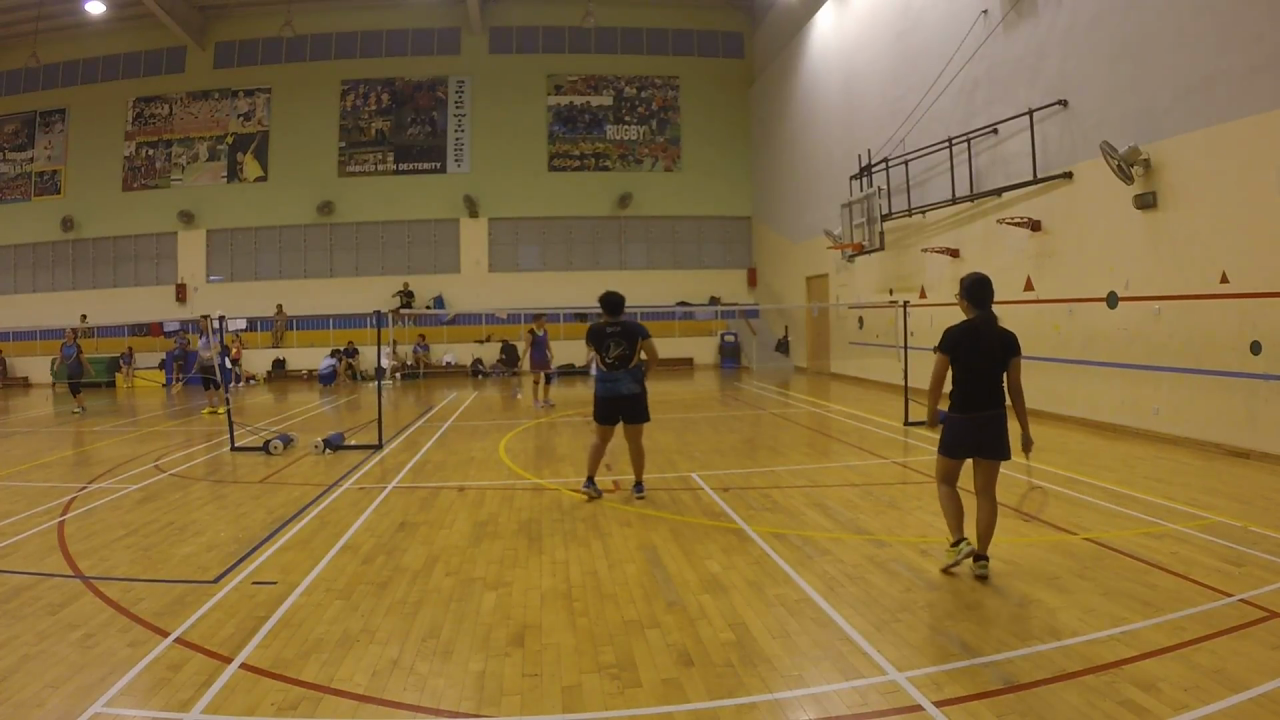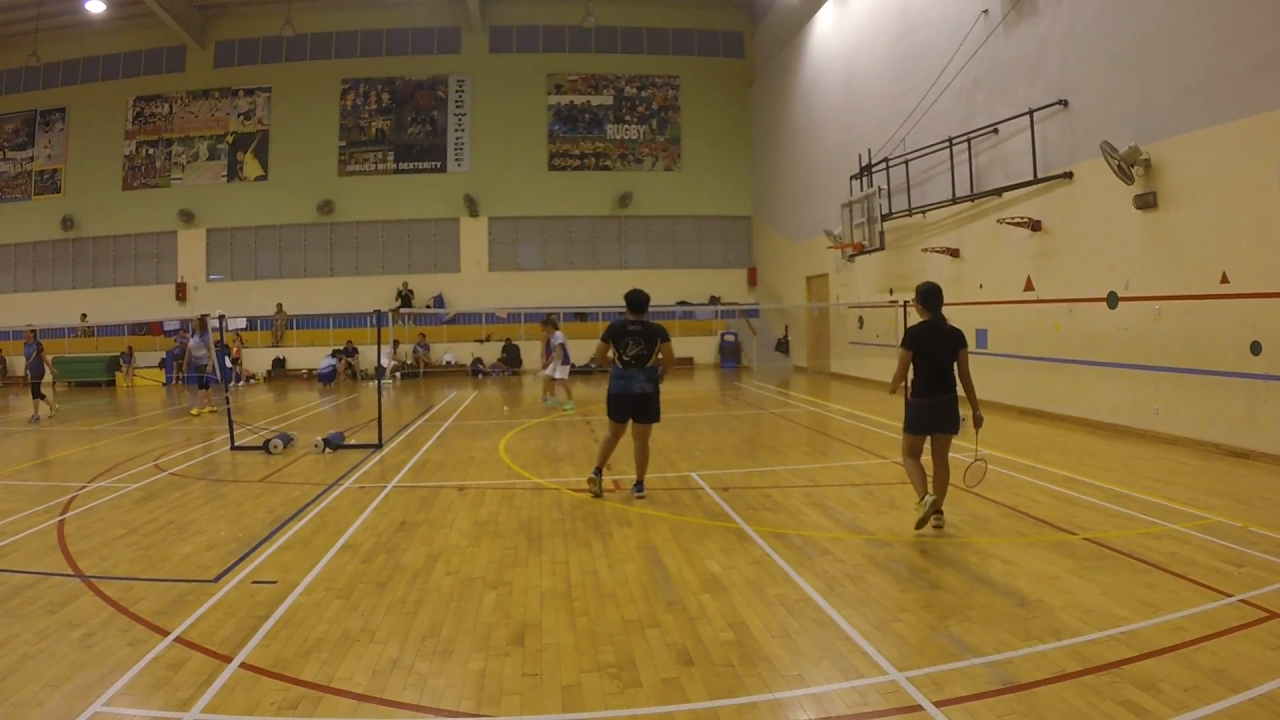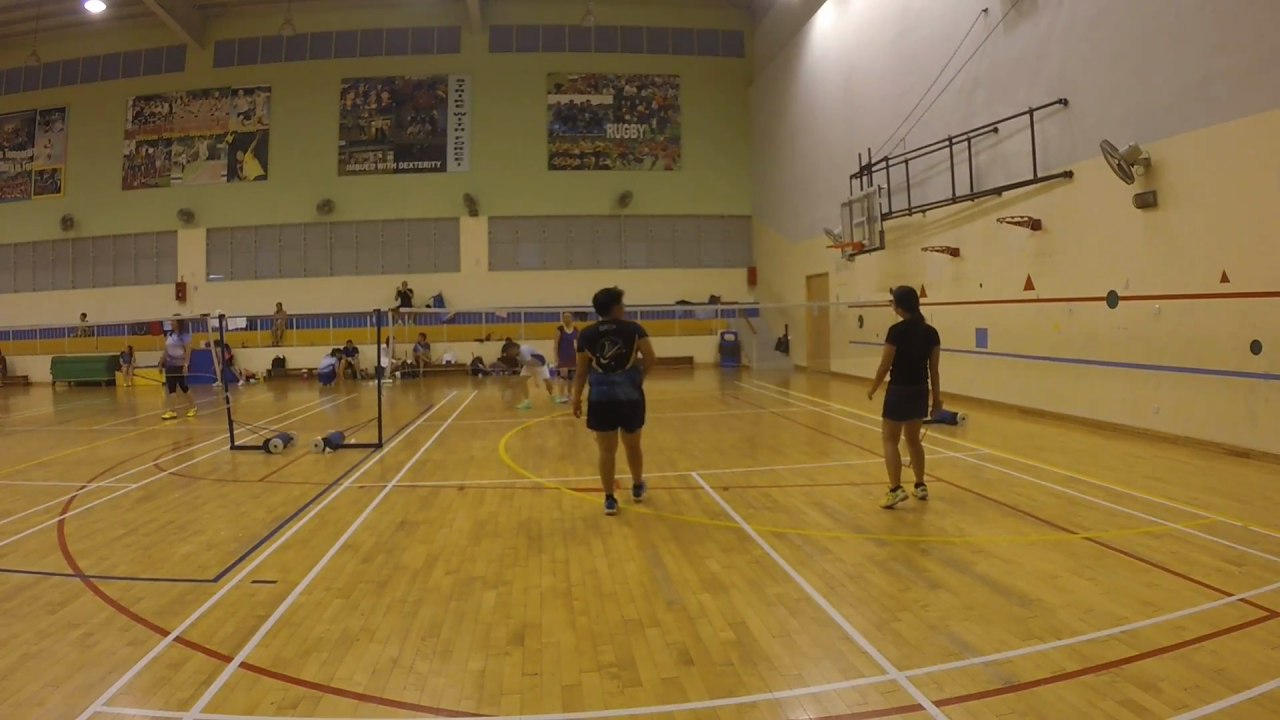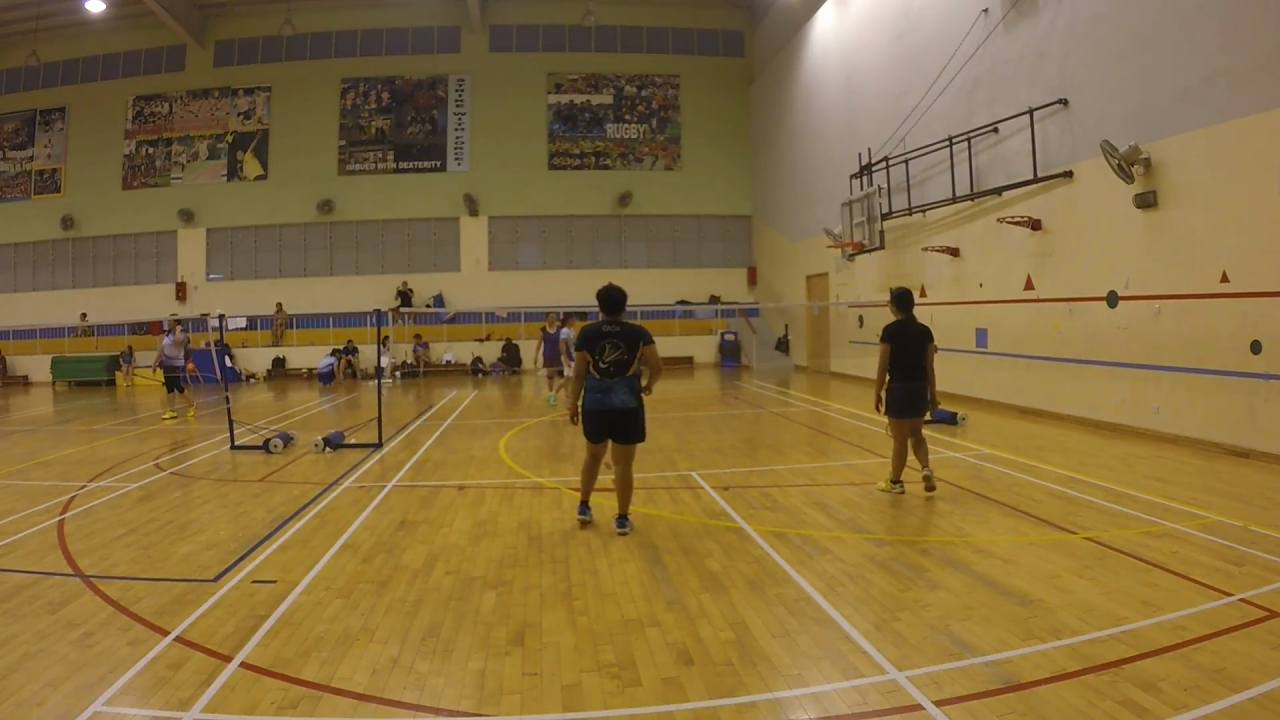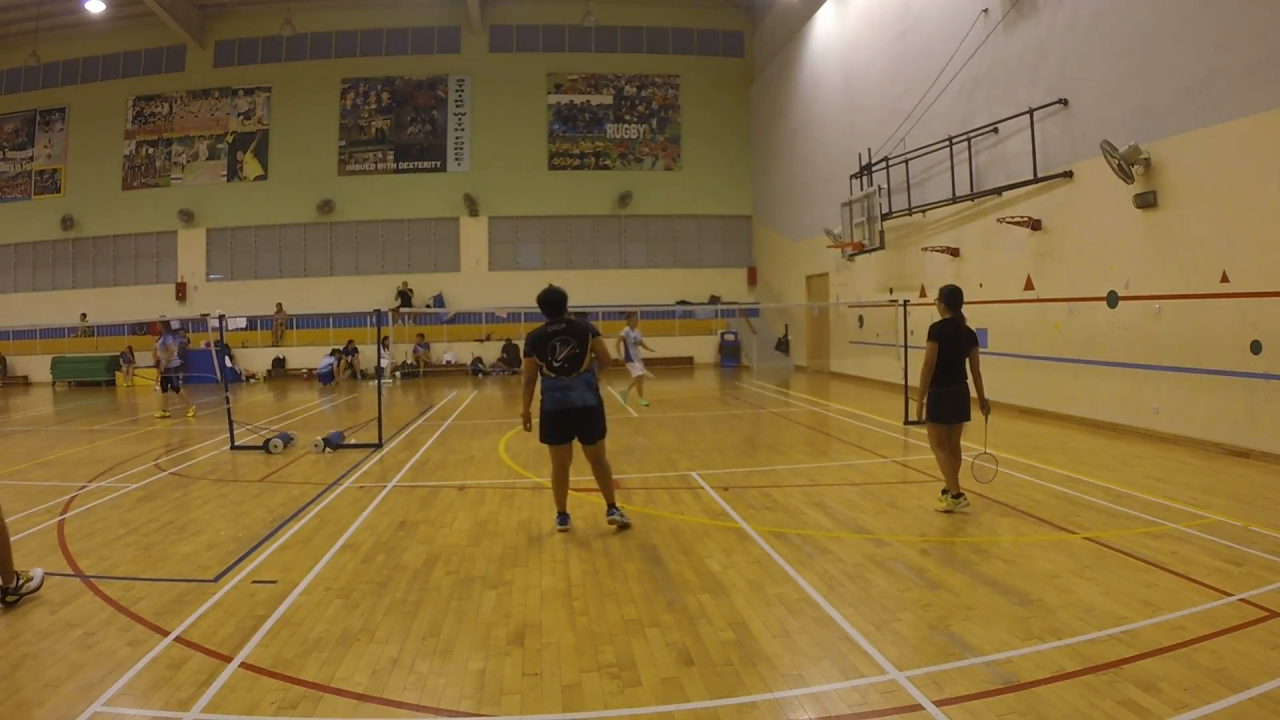
dt=1s
person 1, frame 1
left shoulder: (954, 335)
right shoulder: (1007, 339)
left elbow: (936, 383)
right elbow: (1016, 389)
left wrist: (931, 413)
right wrist: (1025, 429)
left hip: (961, 420)
right hip: (993, 421)
left knee: (945, 482)
right knee: (986, 491)
left ankle: (960, 544)
right ankle: (982, 557)
person 1, frame 2
left shoulder: (913, 334)
right shoulder: (956, 335)
left elbow: (901, 371)
right elbow: (965, 375)
left wrist: (893, 386)
right wrist: (975, 408)
left hip: (921, 403)
right hip: (947, 403)
left knee: (911, 456)
right knee: (940, 458)
left ankle: (926, 499)
right ankle: (937, 512)
person 1, frame 3
left shoulder: (897, 331)
right shoulder: (931, 332)
left elbow: (885, 366)
right elbow: (934, 368)
left wrist: (873, 388)
right wrist: (936, 396)
left hip: (899, 392)
right hip: (920, 392)
left knee: (890, 442)
right knee: (913, 439)
left ankle: (897, 489)
right ankle: (920, 486)
person 1, frame 4
left shoulder: (890, 331)
right shoulder: (925, 331)
left elbow: (883, 366)
right elbow: (930, 366)
left wrist: (878, 393)
right wrist: (932, 394)
left hip: (899, 390)
right hip: (919, 389)
left knee: (900, 439)
right knee: (916, 434)
left ankle: (895, 482)
right ankle: (926, 469)
person 1, frame 5
left shoulder: (938, 329)
right shoulder: (968, 333)
left elbow: (928, 366)
right elbow: (975, 369)
left wrist: (921, 398)
right wrist: (982, 397)
left hip: (941, 393)
right hip: (960, 393)
left knee: (939, 446)
right knee: (953, 445)
left ankle: (957, 497)
right ankle: (950, 492)
person 2, frame 1
left shoulder: (594, 330)
right shoulder: (636, 329)
right elbow: (653, 357)
right wrist: (645, 371)
left hip: (605, 392)
right hip: (632, 391)
left knee: (601, 439)
right knee: (634, 441)
left ankle: (589, 482)
right ankle: (638, 485)
person 2, frame 2
left shoulder: (614, 328)
right shoulder: (657, 331)
left elbow: (599, 355)
right elbow: (670, 360)
right wrist: (661, 373)
left hip: (619, 389)
right hip: (646, 391)
left knee: (613, 433)
right knee: (641, 439)
left ankle: (597, 472)
right ankle: (639, 484)
person 2, frame 3
left shoulder: (587, 334)
right shoulder: (633, 329)
left elbow: (581, 371)
right elbow: (650, 358)
left wrist: (577, 398)
right wrist: (641, 375)
left hip: (600, 398)
right hip: (630, 396)
left knee: (606, 450)
right knee: (632, 444)
left ankle: (609, 500)
right ankle: (638, 487)
person 2, frame 4
left shoulder: (586, 333)
right shoulder: (639, 333)
left elbow: (579, 374)
right elbow: (657, 368)
left wrist: (573, 404)
right wrist: (649, 385)
left hip: (594, 405)
right hip: (627, 406)
left knee: (593, 456)
right knee: (623, 464)
left ankle: (584, 507)
right ankle: (622, 519)
person 2, frame 5
left shoulder: (534, 338)
right shoulder: (585, 329)
left elbow: (529, 380)
right elbow: (606, 360)
left wrist: (525, 410)
left hip: (554, 407)
right hip: (588, 404)
left knee: (560, 464)
right knee: (598, 459)
left ankle: (562, 516)
right ankle: (612, 508)
